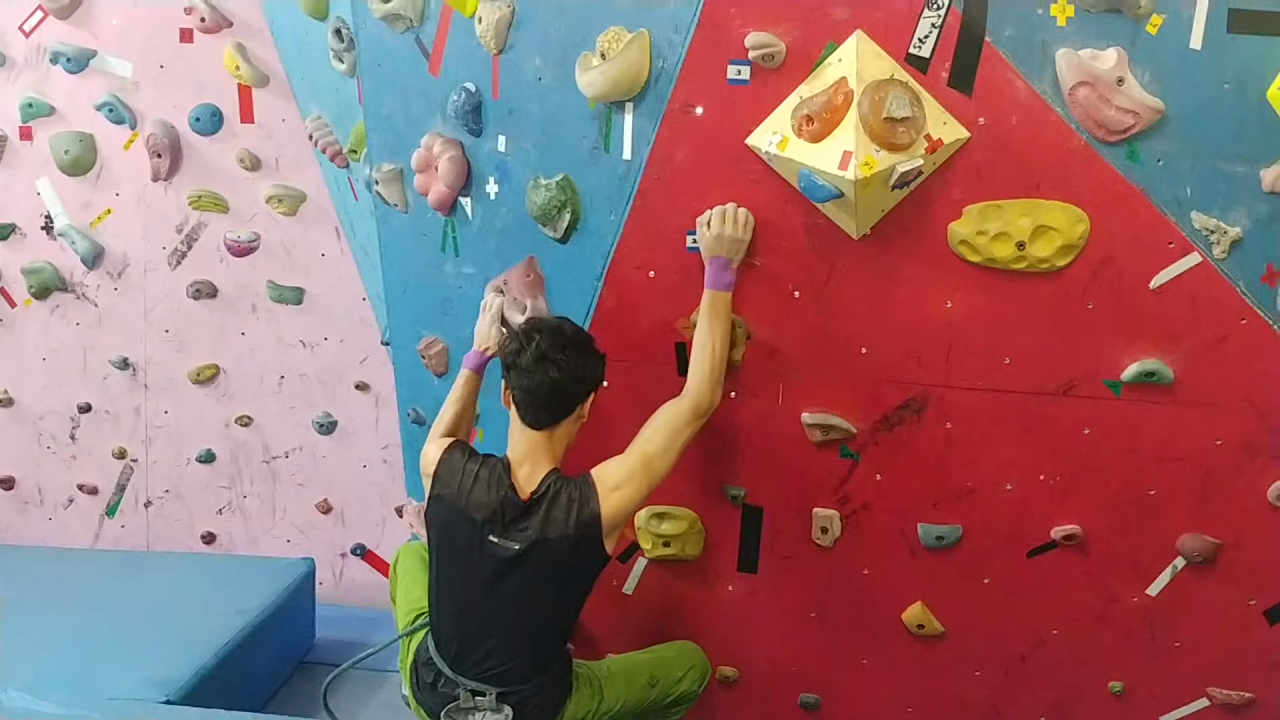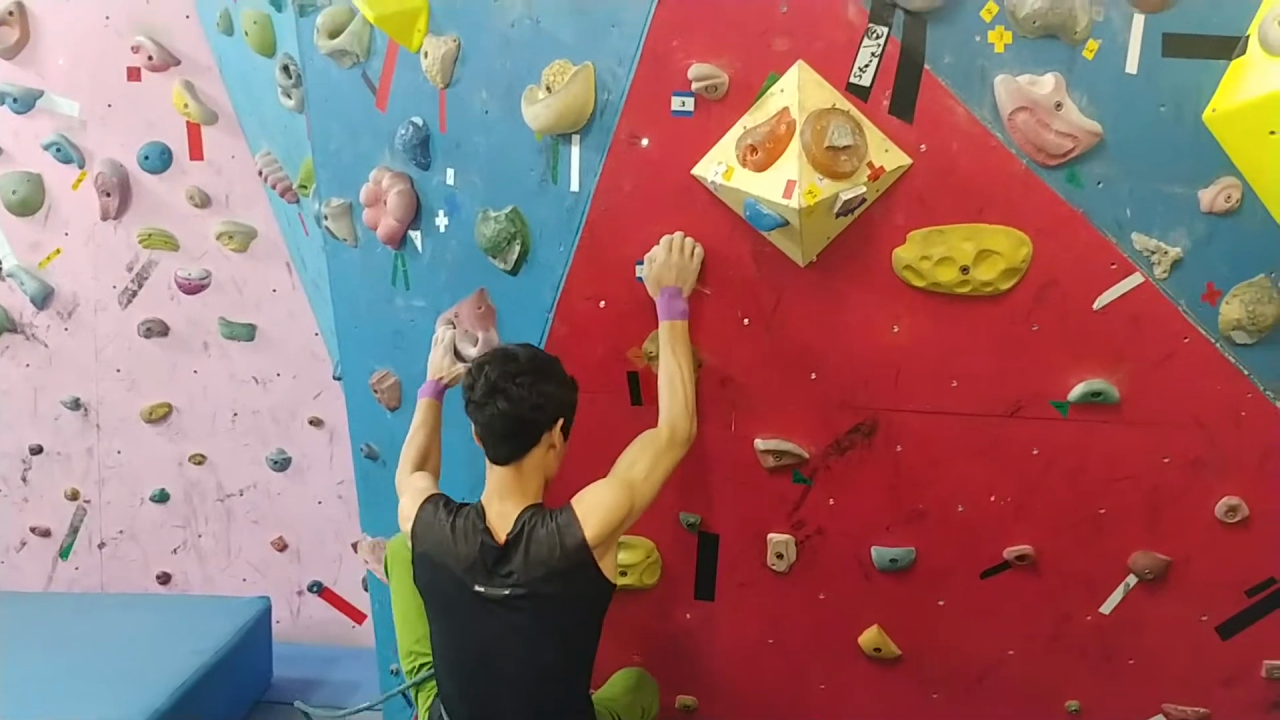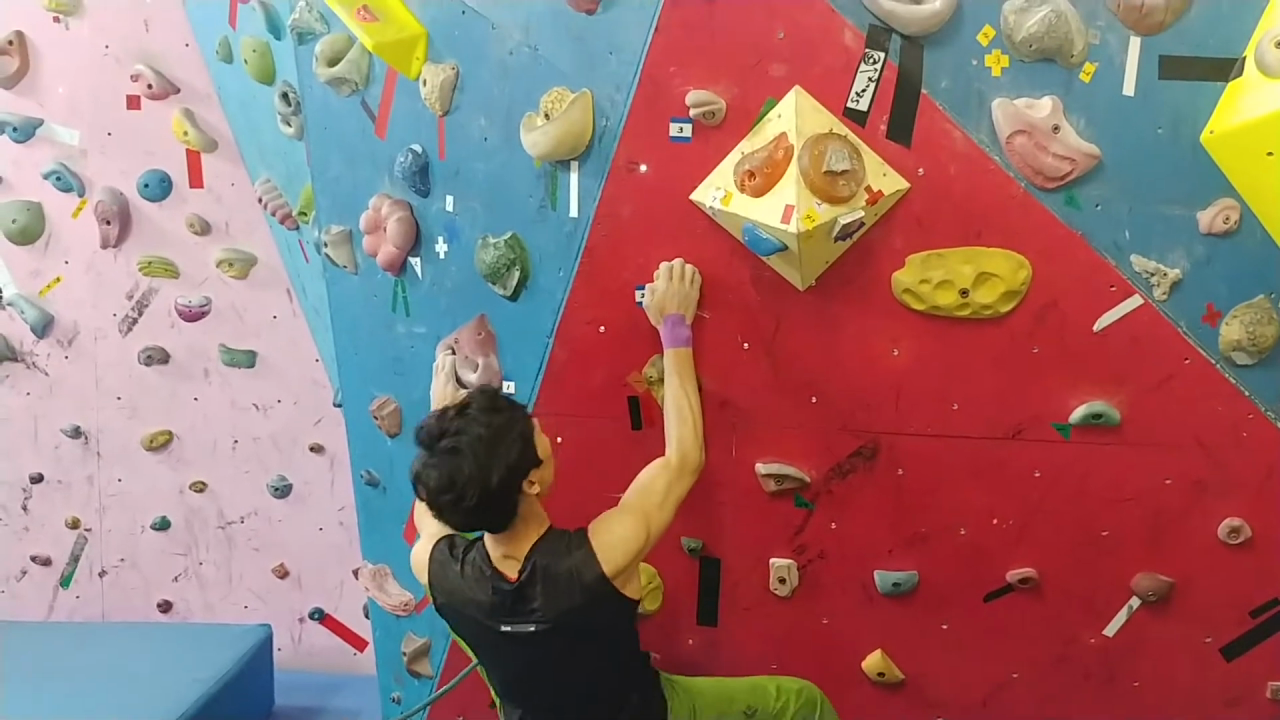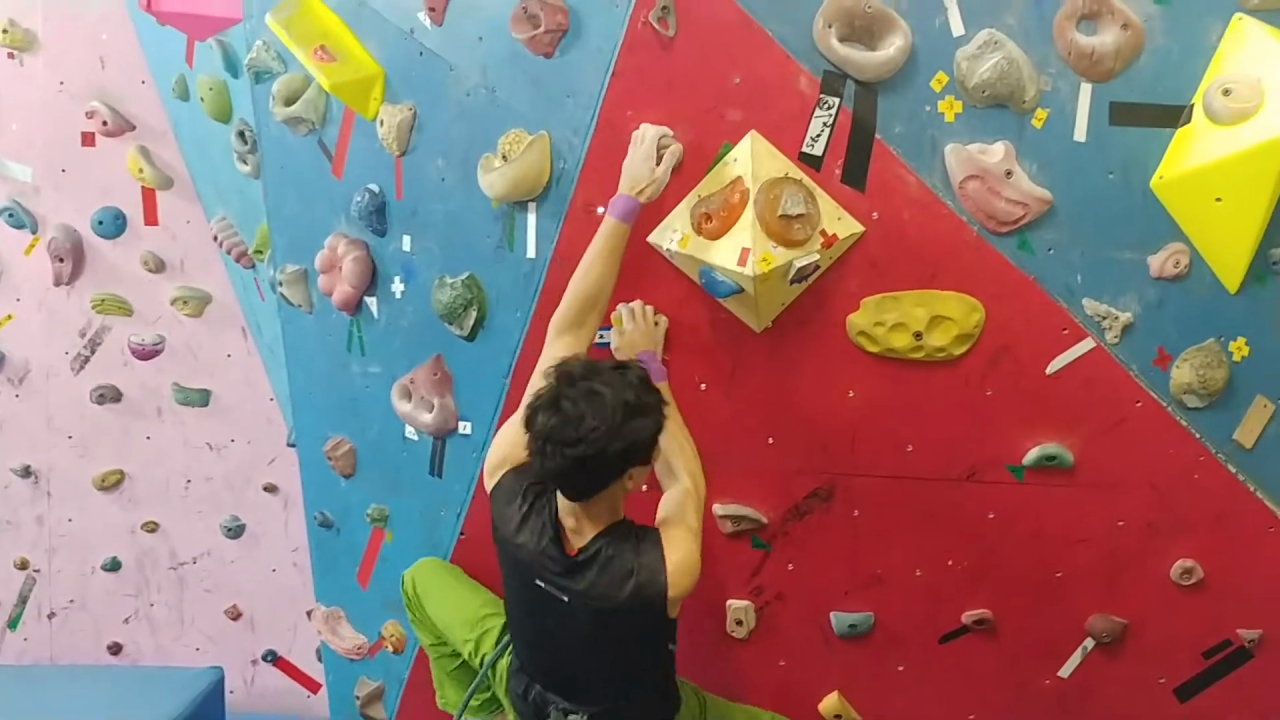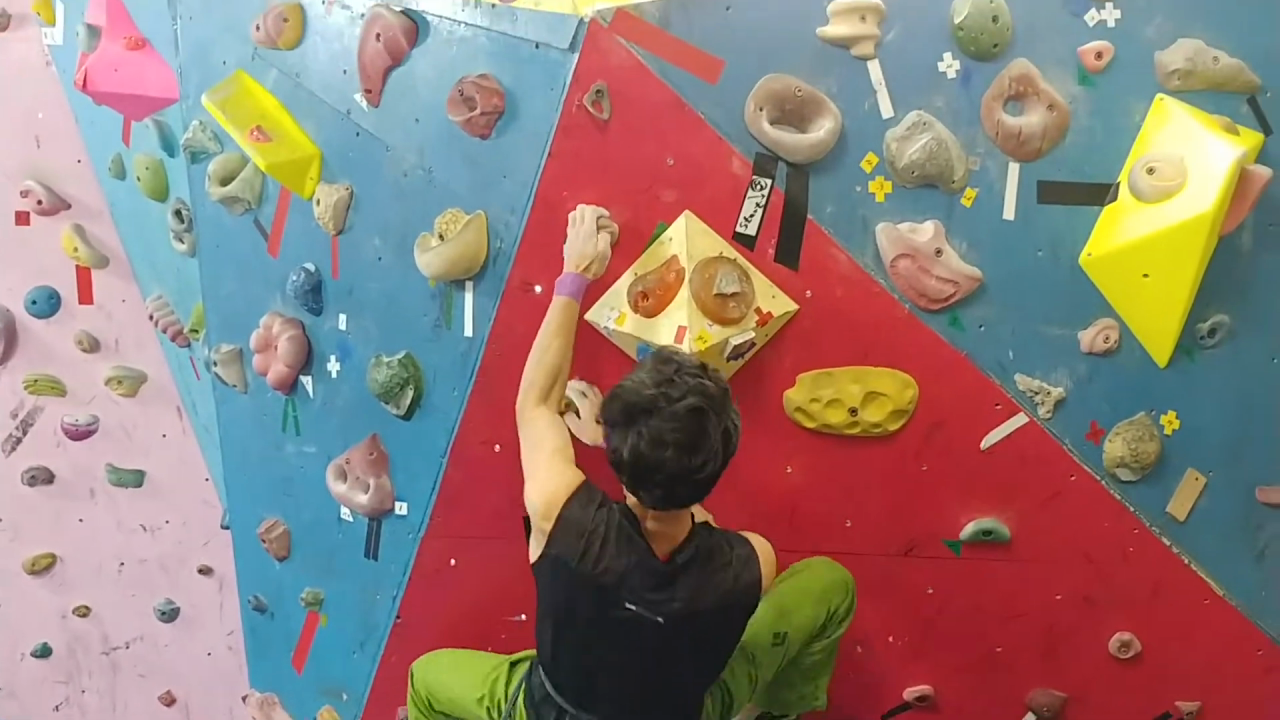
dt=1s
person 1, frame 1
left shoulder: (446, 471)
right shoulder: (599, 503)
right elbow: (698, 401)
left wrist: (478, 356)
right wrist: (719, 271)
right knee: (691, 665)
person 1, frame 2
left shoulder: (428, 528)
right shoulder: (583, 532)
left elbow: (413, 474)
right elbow: (678, 430)
left wrist: (435, 386)
right wrist: (672, 301)
person 1, frame 3
left shoulder: (434, 566)
right shoulder: (601, 552)
left elbow: (435, 513)
right elbow: (684, 460)
left wrist: (442, 411)
right wrist: (674, 329)
person 1, frame 4
left shoulder: (509, 482)
right shoulder: (668, 567)
left elbow: (567, 331)
right elbow: (688, 489)
left wrist: (629, 201)
right wrist: (650, 365)
left knee: (426, 580)
person 1, frame 5
left shoulder: (560, 510)
right shoulder: (748, 565)
left elbow: (534, 402)
left wrist: (575, 274)
right wrist: (652, 444)
right knee: (829, 584)
